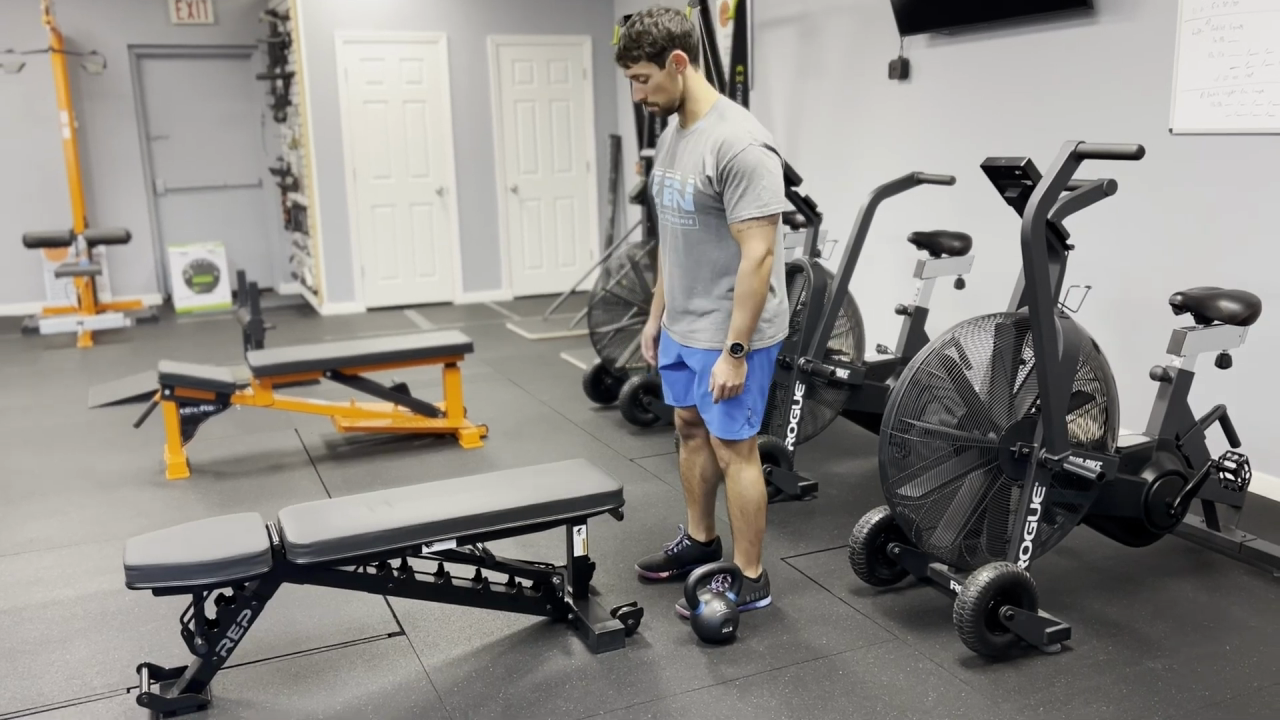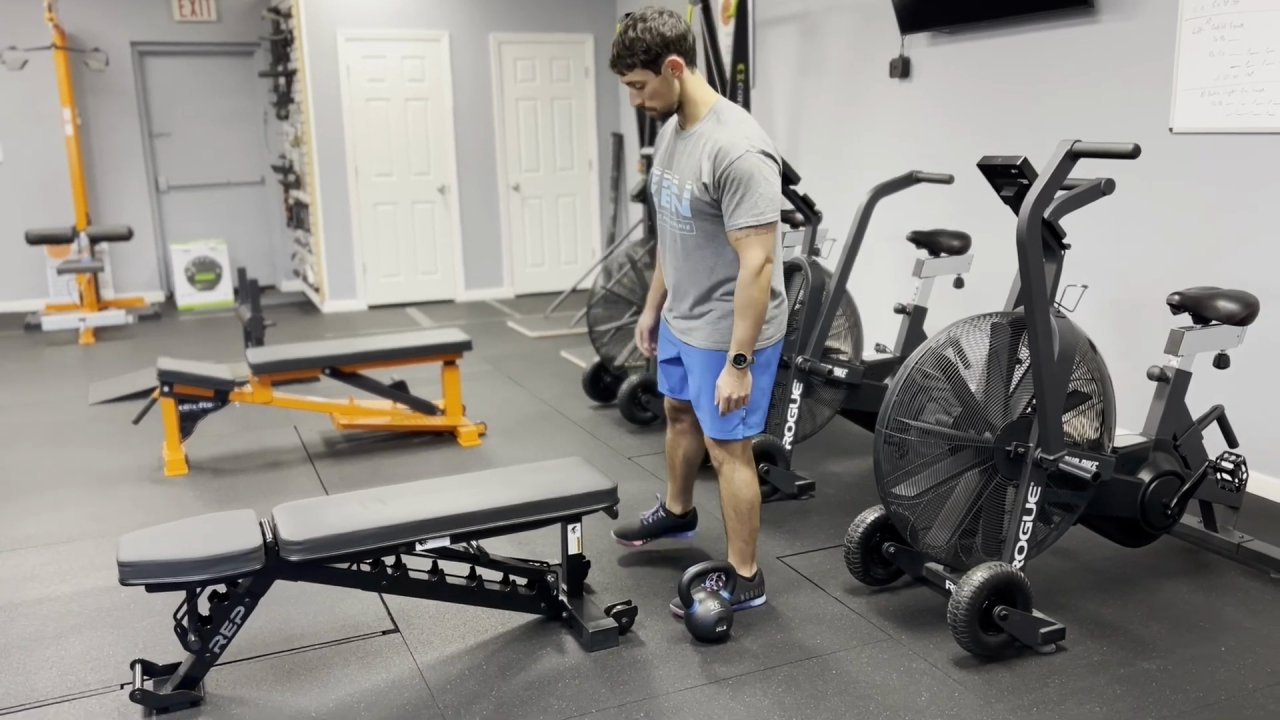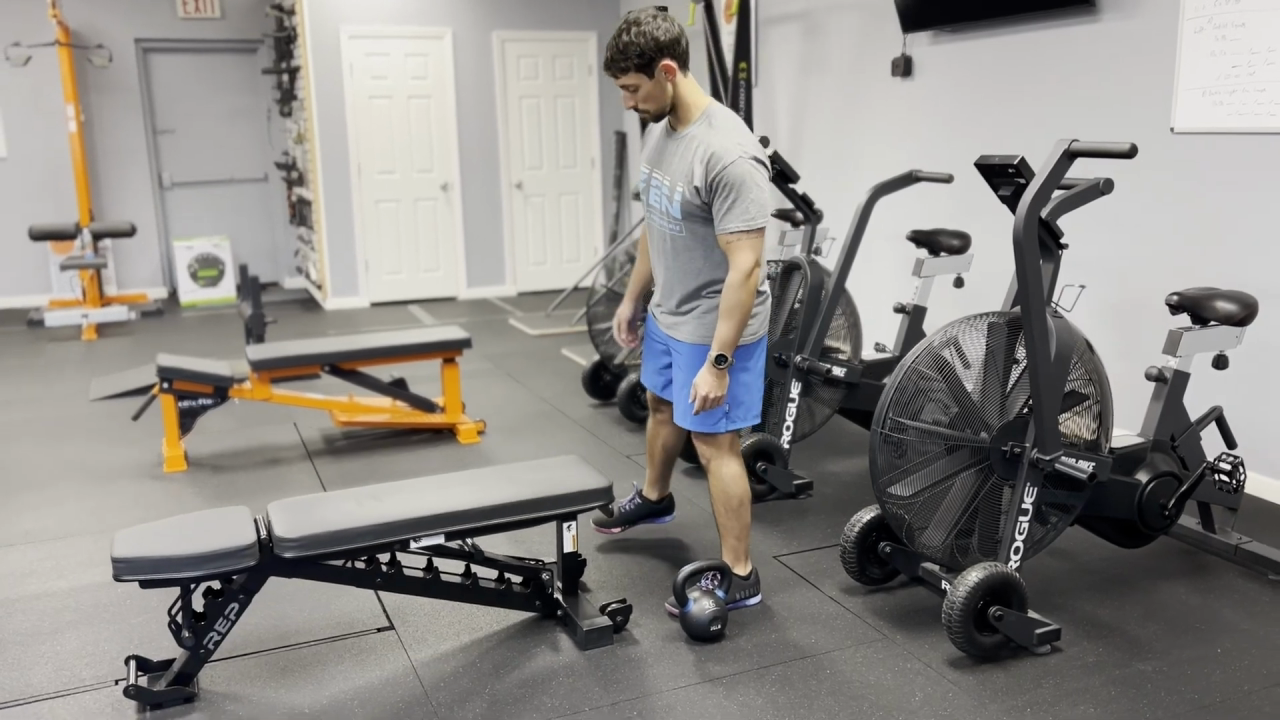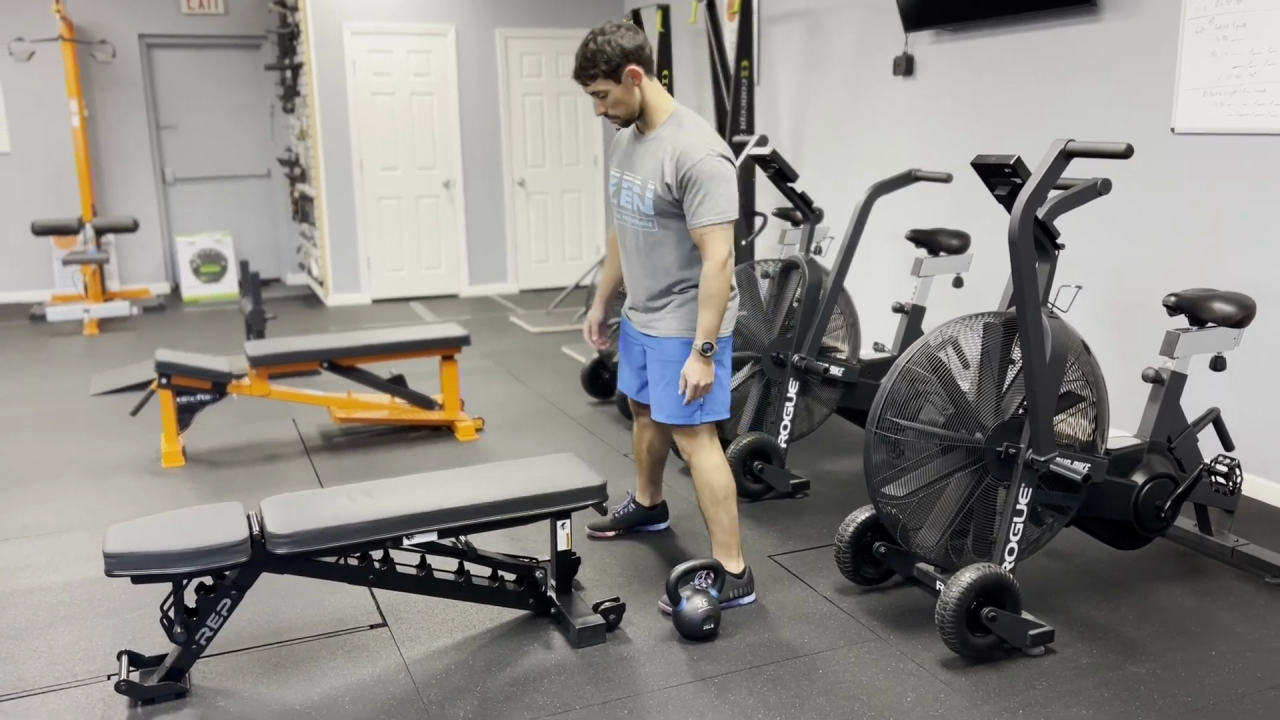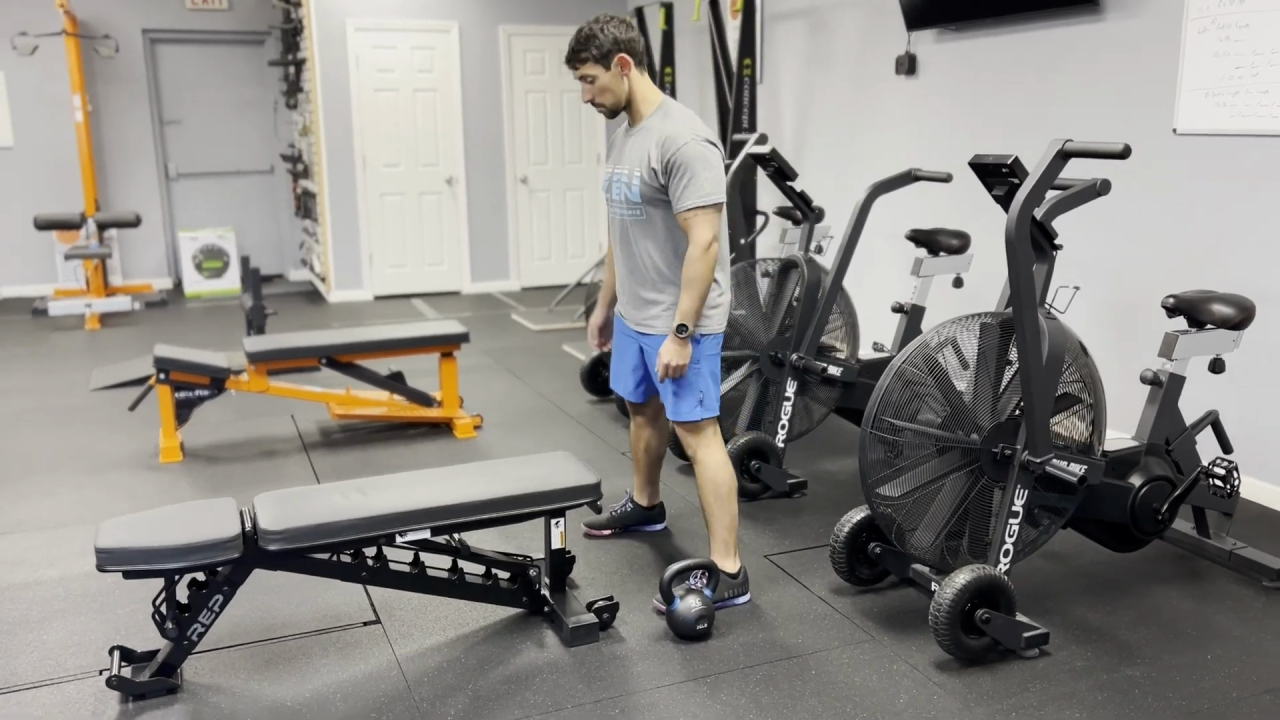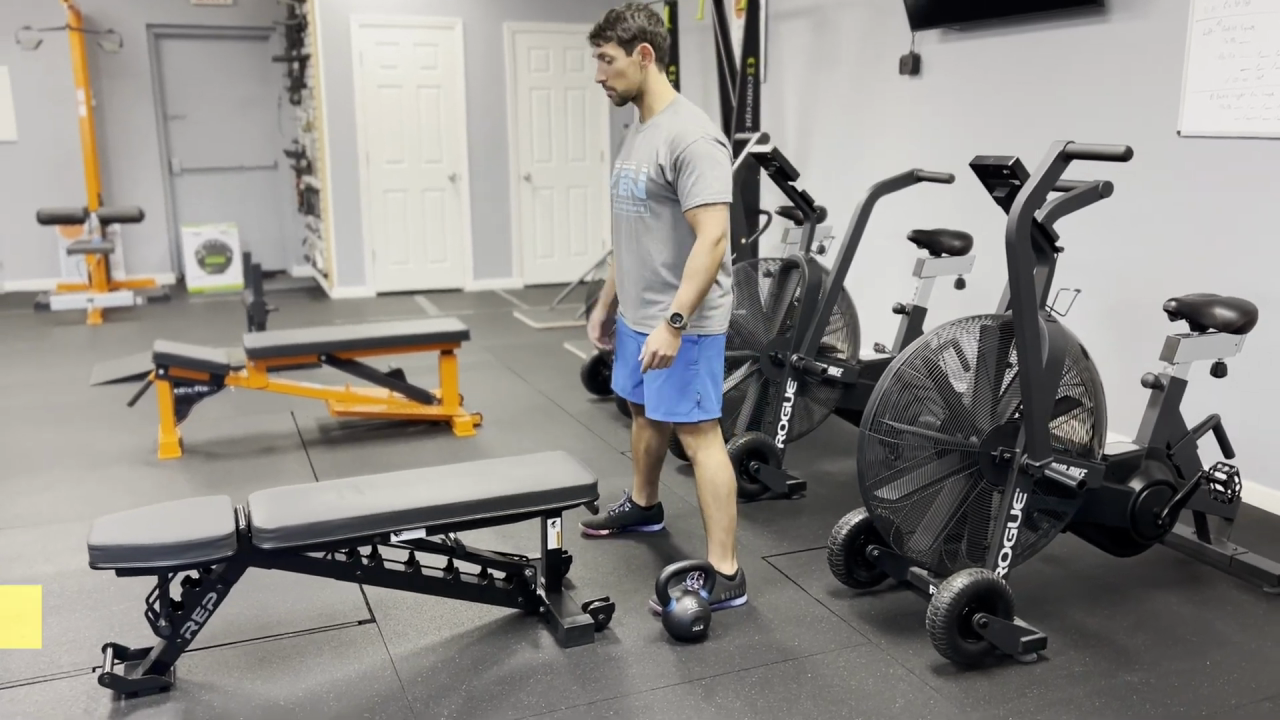
dt=0.3s
person 1, frame 1
left shoulder: (740, 144)
right shoulder: (672, 135)
left elbow: (758, 255)
left wrist: (735, 351)
right wrist: (657, 314)
left hip: (730, 332)
right hip: (684, 326)
left knee: (731, 448)
right knee: (691, 429)
left ankle: (749, 579)
right ankle: (699, 541)
person 1, frame 2
left shoulder: (737, 150)
right shoulder: (672, 131)
left elbow: (757, 263)
left wrist: (739, 362)
right wrist: (653, 306)
left hip: (726, 330)
right hip: (683, 320)
left knee: (725, 447)
right knee: (679, 413)
left ankle: (743, 578)
right ankle: (676, 511)
person 1, frame 3
left shoulder: (729, 154)
right shoulder: (658, 130)
left elbow: (745, 268)
left wrist: (718, 361)
right wrist: (631, 298)
left hip: (714, 326)
right hip: (668, 314)
left knee: (714, 444)
right knee: (661, 406)
left ankle: (739, 576)
right ankle: (654, 497)
person 1, frame 4
left shoulder: (696, 152)
right shoulder: (626, 138)
left elbow: (718, 257)
left wrist: (704, 350)
right wrist: (601, 301)
left hip: (684, 321)
right hip: (641, 313)
left knee: (693, 436)
right knee: (645, 411)
left ankle: (732, 572)
right ankle: (647, 504)
person 1, frame 5
left shoulder: (683, 139)
right shoulder: (624, 134)
left elbow: (705, 241)
left wrist: (680, 333)
right wrist: (604, 304)
left hip: (680, 321)
right hip: (634, 314)
left knee: (697, 432)
right knee: (643, 410)
left ankle: (727, 572)
right ankle: (645, 504)
person 1, frame 6
left shoulder: (691, 137)
right shoulder: (637, 133)
left elbow: (712, 239)
left wrist: (674, 323)
right wrist: (605, 303)
left hip: (682, 322)
right hip: (636, 315)
left knee: (698, 435)
right knee: (644, 412)
left ankle: (724, 574)
right ankle: (643, 505)
